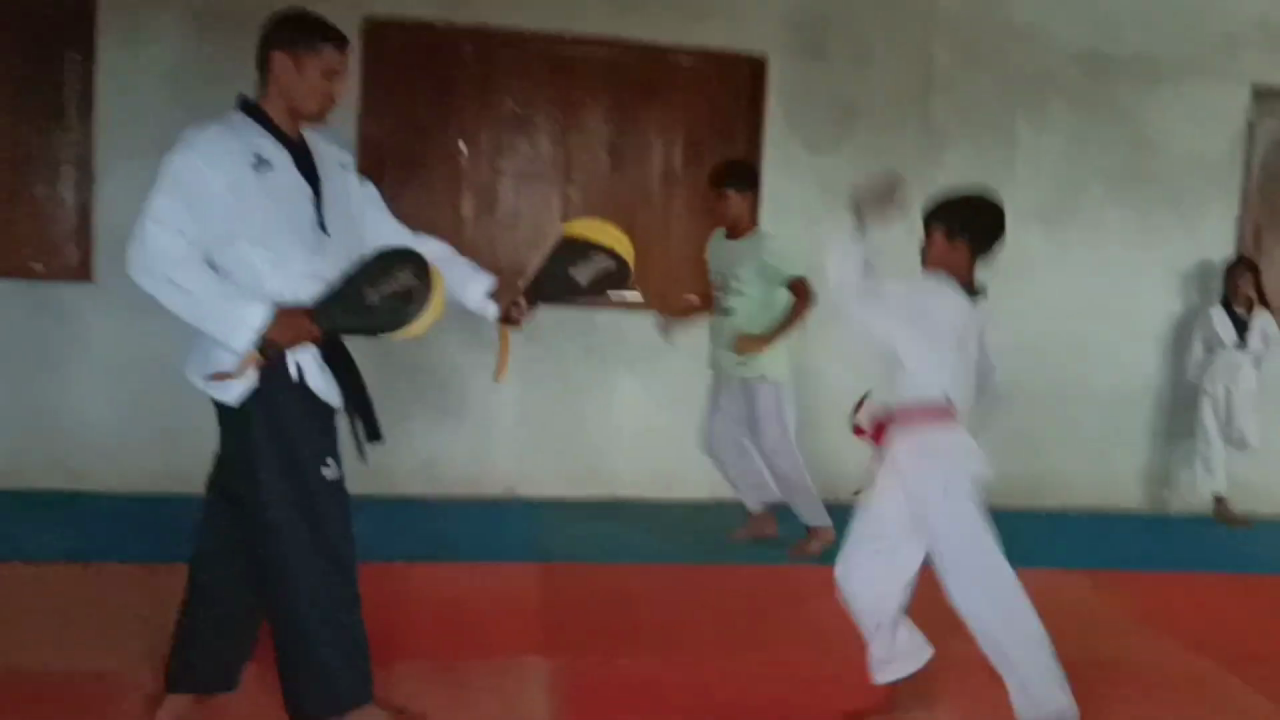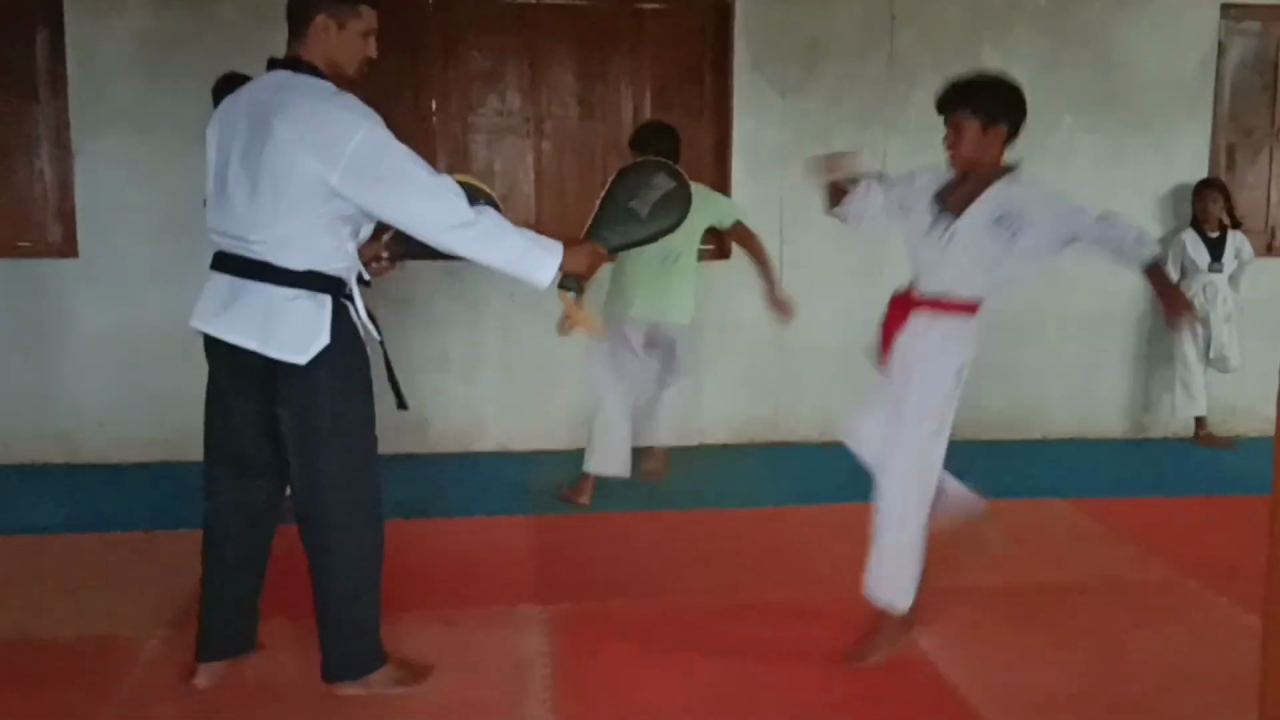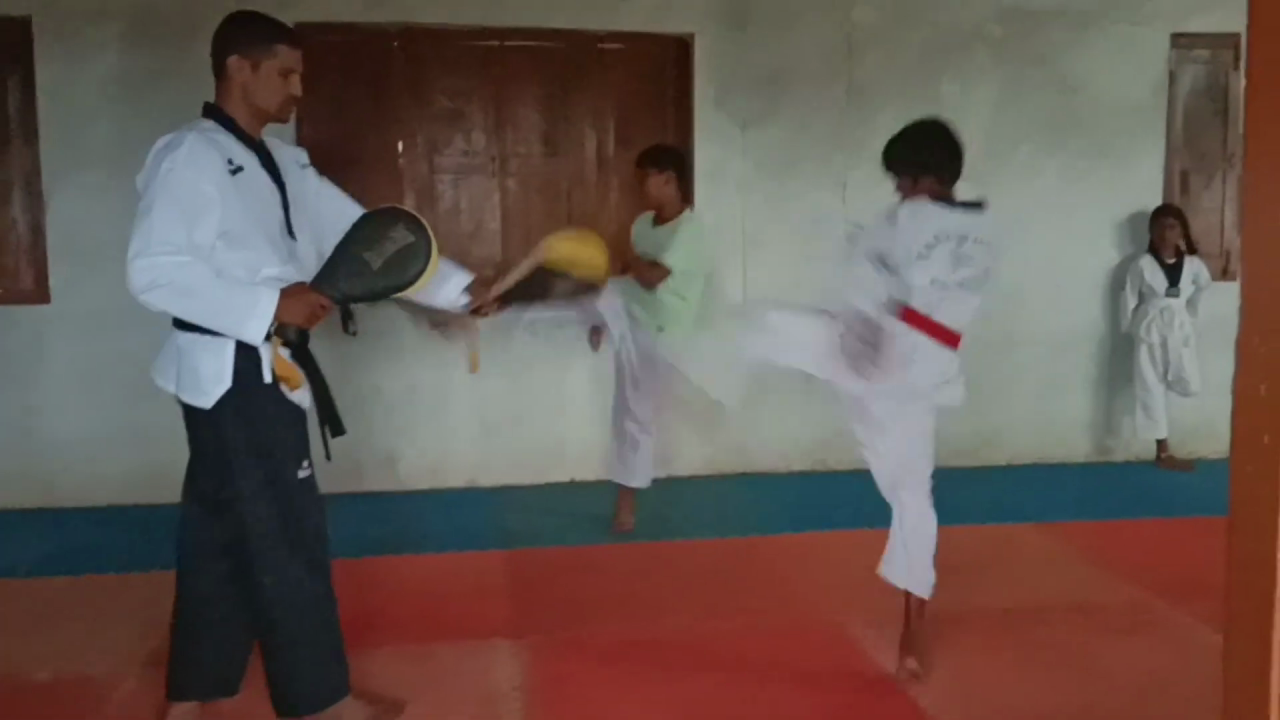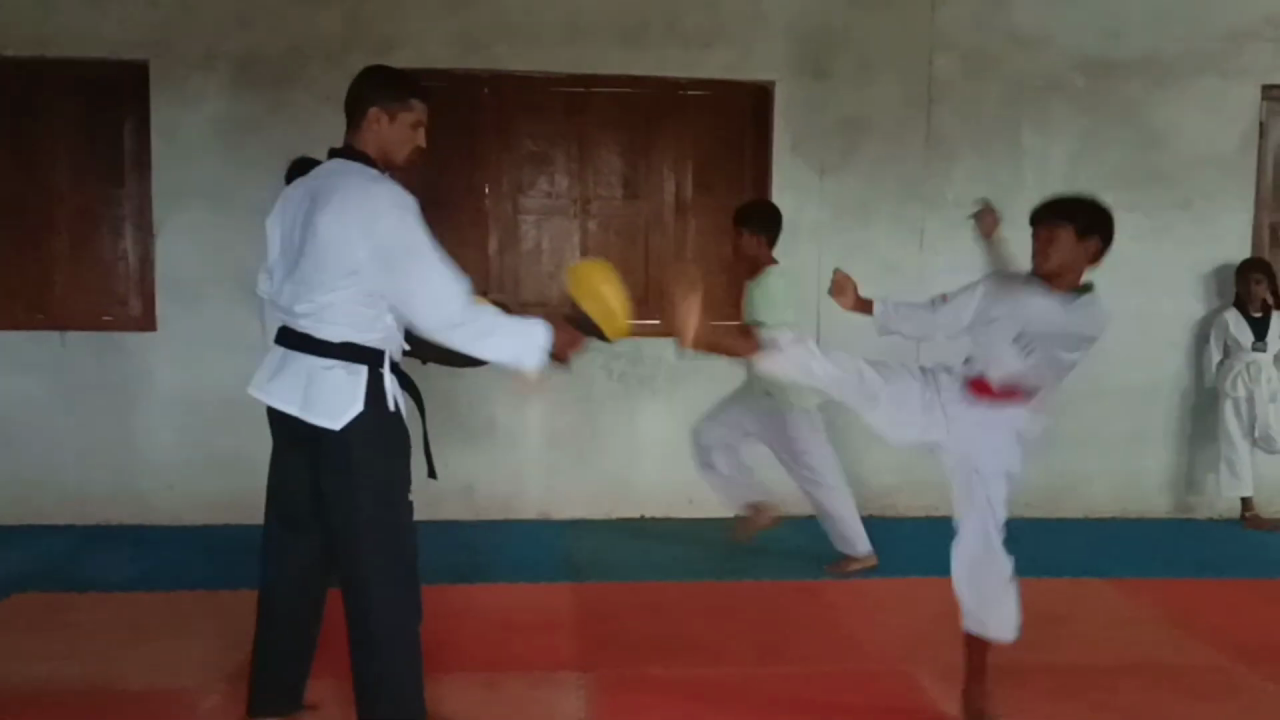
dt=1s
person 1, frame 1
left shoulder: (328, 162)
right shoulder: (212, 150)
left elbow: (396, 242)
right elbow: (155, 258)
left wrist: (484, 289)
right wrist: (255, 322)
left hip: (297, 367)
right hip: (260, 370)
left knee: (242, 525)
right knee: (310, 537)
person 1, frame 2
left shoulder: (237, 107)
right shoulder: (336, 119)
right elbow: (440, 210)
right wrist: (556, 257)
left hip: (236, 311)
right hip: (305, 324)
left knee: (240, 485)
right knee: (340, 499)
left ankle: (218, 648)
right ankle: (355, 662)
person 1, frame 3
left shoulder: (283, 162)
right shoulder: (189, 158)
right elbow: (153, 273)
right wrist: (268, 305)
left hip: (257, 368)
right hip: (232, 371)
left knee: (219, 526)
right knee: (284, 533)
person 1, frame 4
left shoulder: (301, 195)
right shoulder: (379, 201)
left elbow: (275, 288)
right elbow: (443, 307)
right wrist: (542, 339)
left hip: (295, 383)
right hip: (350, 395)
left knee: (294, 549)
right knee: (379, 564)
person 2, frame 1
left shoulder: (937, 301)
right shoulder: (954, 305)
left elbow: (852, 290)
right elbow: (981, 384)
left wrist: (860, 220)
left hip: (929, 460)
right hip: (910, 459)
left knee: (984, 591)
right knee: (862, 575)
person 2, frame 2
left shoulder: (1028, 200)
right shoulder: (932, 184)
left elbow: (1107, 232)
right elbow: (870, 201)
left wrist: (1161, 280)
right wrist: (840, 186)
left hip: (936, 341)
right hip: (912, 333)
left knee: (904, 473)
right knee: (873, 435)
left ankle: (893, 613)
right ankle: (953, 503)
person 2, frame 3
left shoulder: (909, 216)
right shoulder: (980, 232)
left elbow: (863, 274)
left hip: (890, 350)
right hip: (935, 370)
left knee: (769, 328)
right knee: (910, 495)
right ankle: (915, 629)
person 2, frame 4
left shoulder: (1085, 315)
right shoulder: (997, 287)
left elbow: (1024, 311)
right elbow: (930, 321)
right wrist: (857, 303)
left hip: (994, 431)
right hip: (943, 403)
left knee: (980, 544)
right knee: (849, 375)
left ankle: (976, 676)
person 3, frame 1
left shoulder: (765, 246)
right shoulder: (717, 241)
left elbow: (804, 295)
left wrist: (769, 339)
right wrist: (688, 311)
left hip: (761, 367)
right hip: (727, 364)
left knee: (776, 449)
right knee: (721, 440)
left ankle: (819, 526)
right ankle: (763, 516)
person 3, frame 2
right shoulder: (702, 197)
right elbow: (747, 238)
right wrist: (773, 288)
left hip: (627, 309)
right hip: (672, 316)
left knee: (612, 395)
right knee: (675, 378)
left ankle: (588, 483)
right ankle: (658, 451)
person 3, frame 3
left shoulder: (688, 230)
right shoulder: (643, 222)
left elbow: (652, 279)
left wrist: (623, 255)
left hip: (656, 331)
right hip: (627, 310)
left knee: (634, 413)
left ankle: (627, 496)
person 3, frame 4
left shoulder: (767, 285)
right shoulder: (761, 279)
left elbow: (749, 345)
left wrist: (699, 340)
left hip: (788, 396)
right hip: (761, 390)
left knee: (817, 474)
right knee: (708, 437)
left ankle: (860, 551)
right ankle: (758, 505)
person 4, frame 1
right shoulder: (1213, 315)
right elbow: (1197, 351)
right wrist: (1199, 380)
left hip: (1243, 384)
right hip: (1215, 384)
left knee: (1246, 441)
right knee: (1212, 441)
right ankle: (1221, 504)
person 4, frame 2
left shoulder: (1235, 239)
right shoulder: (1185, 239)
left elbow: (1246, 263)
right elbow: (1171, 275)
left wrist: (1230, 292)
left hip: (1222, 307)
right hip: (1192, 306)
left knee: (1228, 363)
right knee: (1192, 365)
right ankle: (1202, 428)
person 4, frame 3
left shoulder: (1192, 264)
right shoulder: (1142, 265)
left elbow: (1203, 287)
right elbow: (1129, 300)
left wrist: (1188, 315)
right wrist: (1131, 329)
left hip: (1180, 331)
right hip: (1151, 331)
left knee: (1188, 386)
right knee: (1151, 388)
right ankle: (1163, 451)
person 4, frame 4
right shoulder: (1227, 318)
right elbow: (1213, 355)
right wrist: (1216, 385)
right hip: (1235, 387)
right knee: (1237, 445)
right ankle: (1248, 510)
